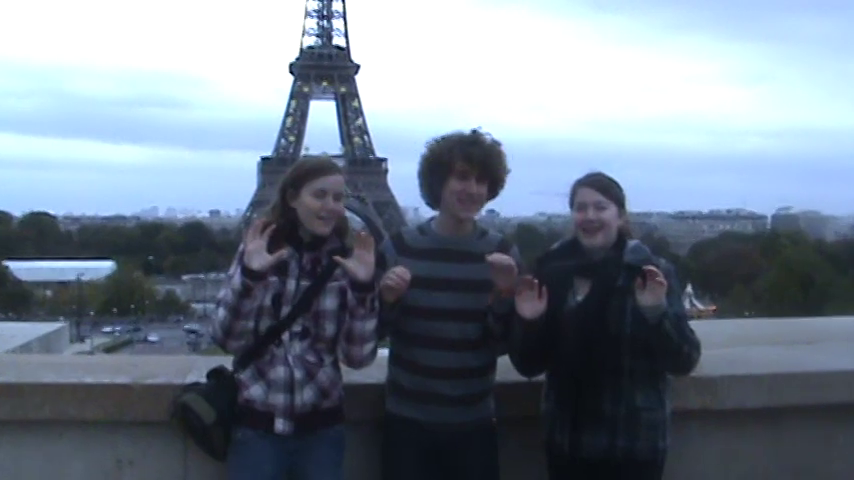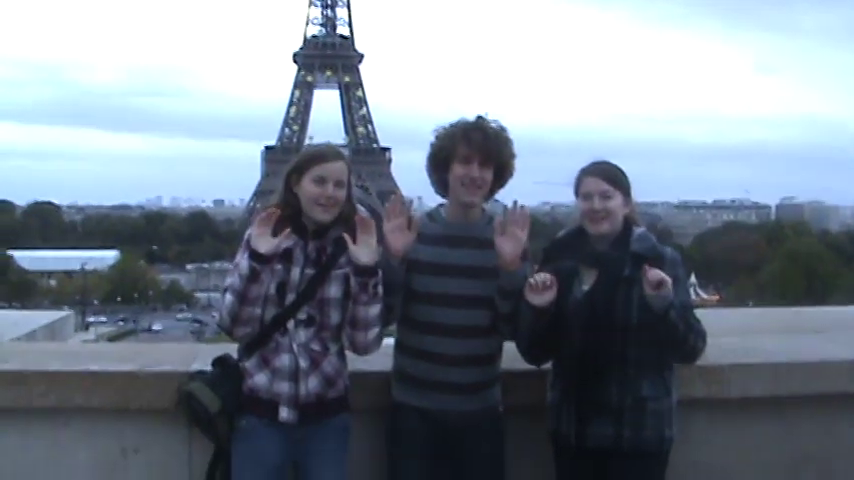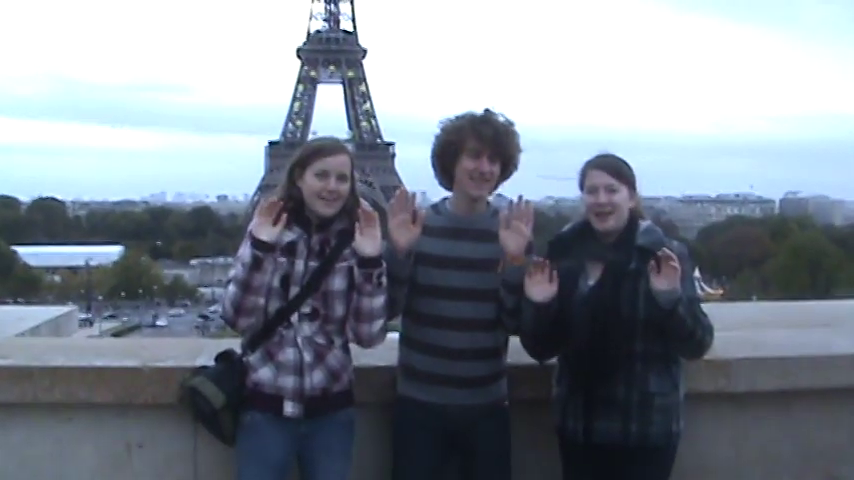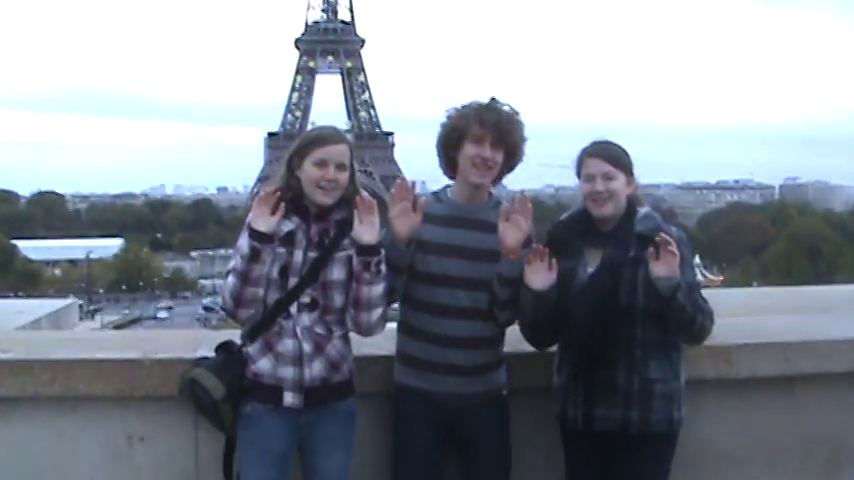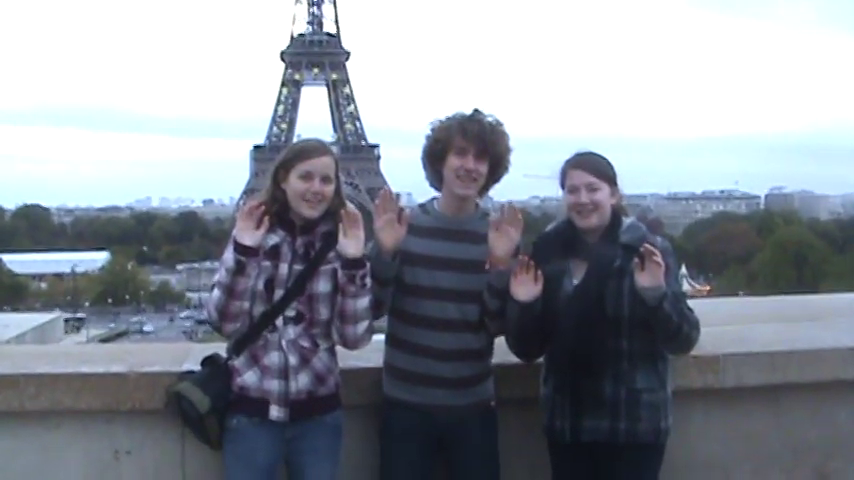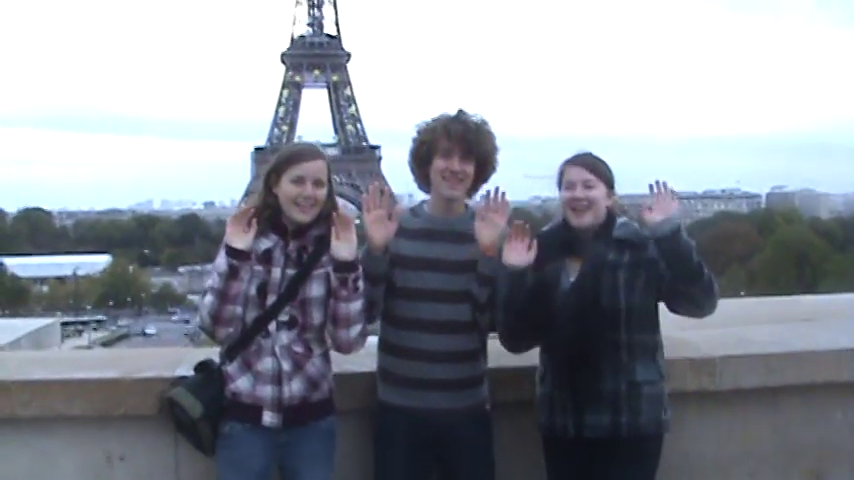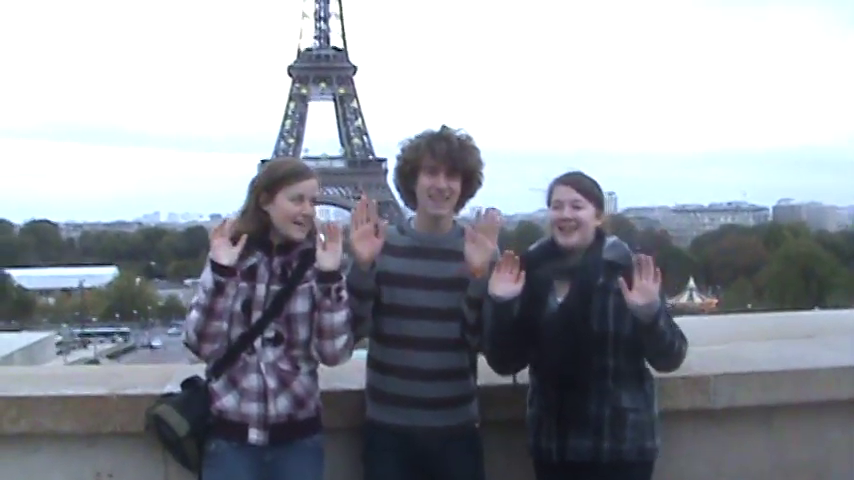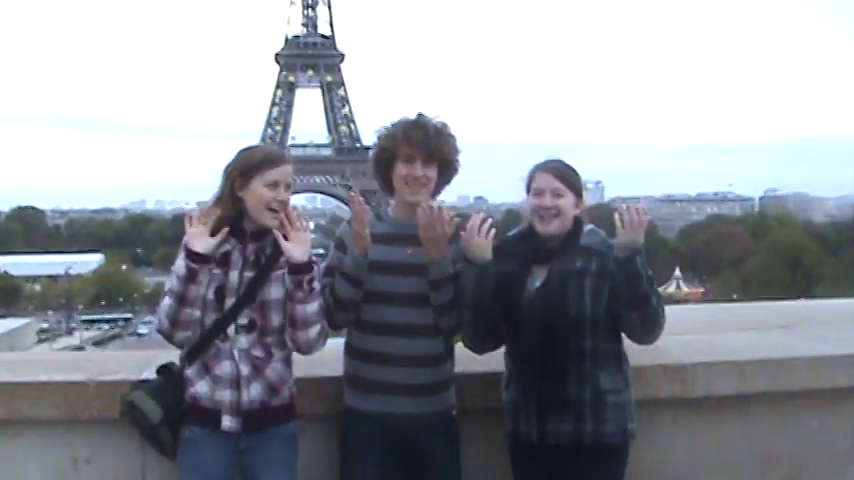
dt=0.5s
person 1, frame 1
left shoulder: (501, 252)
right shoulder: (400, 246)
left elbow: (501, 344)
right elbow: (375, 332)
left wrist: (505, 292)
right wrist: (386, 299)
left hip: (474, 421)
right hip: (408, 418)
person 1, frame 2
left shoulder: (507, 239)
right shoulder: (412, 233)
left elbow: (510, 327)
left wrist: (511, 265)
right wrist: (394, 258)
left hip: (480, 408)
right hip: (414, 405)
person 1, frame 3
left shoulder: (511, 232)
right shoulder: (418, 225)
left elbow: (514, 322)
right elbow: (389, 308)
left wrist: (515, 259)
right wrist: (399, 252)
left hip: (486, 403)
right hip: (420, 400)
person 1, frame 4
left shoulder: (512, 223)
right shoulder: (418, 213)
left elbow: (507, 315)
left wrist: (513, 252)
right wrist: (399, 240)
left hip: (484, 392)
right hip: (418, 389)
person 1, frame 5
left shoulder: (499, 233)
right shoulder: (405, 225)
left elbow: (498, 325)
right elbow: (373, 308)
left wrist: (501, 263)
right wrist: (384, 252)
left hip: (473, 405)
right hip: (406, 401)
person 1, frame 6
left shoulder: (489, 232)
right shoulder: (395, 228)
left elbow: (491, 319)
right elbow: (367, 310)
left wrist: (489, 251)
right wrist: (375, 248)
left hip: (467, 408)
right hip: (400, 406)
person 1, frame 7
left shoulder: (478, 248)
right shoulder: (382, 244)
left elbow: (480, 338)
right elbow: (355, 327)
left wrist: (479, 274)
right wrist: (362, 264)
left hip: (456, 425)
right hip: (389, 424)
person 1, frame 8
left shoulder: (454, 237)
right shoulder: (357, 232)
left elbow: (453, 324)
right elbow: (335, 317)
left wrist: (438, 257)
right wrist: (358, 252)
left hip: (433, 412)
right hip: (365, 411)
person 2, frame 1
left shoulder: (346, 262)
right shoulder: (258, 250)
left elbow: (358, 356)
right elbow: (228, 340)
left wrist: (363, 287)
right wrist: (250, 274)
left hip: (321, 429)
right hip: (257, 426)
person 2, frame 2
left shoulder: (351, 249)
right shoulder: (263, 238)
left elbow: (363, 343)
right elbow: (235, 327)
left wrist: (367, 271)
right wrist: (256, 259)
left hip: (326, 418)
right hip: (261, 414)
person 2, frame 3
left shoulder: (355, 240)
right shoulder: (268, 230)
left elbow: (368, 335)
right elbow: (238, 319)
left wrist: (370, 262)
right wrist: (259, 249)
left hip: (331, 412)
right hip: (266, 408)
person 2, frame 4
left shoulder: (354, 229)
right shoulder: (268, 220)
left elbow: (368, 324)
right elbow: (239, 311)
left wrist: (369, 250)
right wrist: (257, 238)
left hip: (331, 402)
right hip: (266, 398)
person 2, frame 5
left shoulder: (340, 244)
right shoulder: (253, 234)
left elbow: (354, 336)
right elbow: (225, 323)
left wrist: (354, 262)
right wrist: (242, 252)
left hip: (318, 414)
right hip: (252, 413)
person 2, frame 6
left shoulder: (332, 247)
right shoulder: (246, 240)
left elbow: (347, 339)
right elbow: (218, 328)
left wrist: (346, 265)
right wrist: (234, 257)
left hip: (311, 420)
right hip: (245, 418)
person 2, frame 7
left shoulder: (315, 262)
right shoulder: (230, 254)
left elbow: (334, 352)
right elbow: (204, 345)
left wrist: (329, 277)
right wrist: (220, 272)
left hip: (298, 436)
right hip: (232, 435)
person 2, frame 8
left shoulder: (291, 248)
right shoulder: (202, 241)
left elbow: (309, 342)
right elbow: (174, 331)
left wrist: (301, 267)
right wrist: (195, 258)
left hip: (273, 423)
right hip: (206, 421)
person 3, frame 1
left shoulder: (651, 272)
right shoulder: (554, 271)
left elbow: (684, 361)
right elbow: (529, 365)
left wrist: (658, 313)
right wrist: (528, 323)
left hip: (634, 444)
right hip: (567, 442)
person 3, frame 2
left shoulder: (658, 260)
right shoulder: (560, 259)
left elbow: (690, 350)
right elbow: (535, 353)
left wrist: (664, 303)
right wrist: (536, 310)
left hip: (640, 433)
right hip: (573, 429)
person 3, frame 3
left shoulder: (664, 255)
right shoulder: (565, 253)
left elbow: (697, 344)
right elbow: (541, 349)
left wrist: (671, 298)
right wrist: (538, 306)
left hip: (646, 428)
right hip: (579, 424)
person 3, frame 4
left shoulder: (662, 241)
right shoulder: (564, 242)
left elbow: (697, 330)
right elbow: (542, 338)
left wrist: (670, 284)
right wrist: (537, 294)
left hip: (647, 415)
right hip: (580, 412)
person 3, frame 5
left shoulder: (648, 251)
right shoulder: (549, 253)
left elbow: (683, 340)
right elbow: (528, 350)
left wrist: (656, 294)
right wrist: (523, 305)
left hip: (634, 425)
right hip: (567, 423)
person 3, frame 6
left shoulder: (640, 249)
right shoulder: (545, 251)
left elbow: (700, 301)
right elbow: (516, 338)
left wrist: (670, 234)
right wrist: (514, 276)
left hip: (629, 420)
right hip: (563, 421)
person 3, frame 7
left shoulder: (625, 272)
right shoulder: (531, 272)
left elbow: (668, 357)
right elbow: (505, 362)
left wrist: (648, 312)
right wrist: (501, 304)
left hip: (620, 443)
right hip: (553, 442)
person 3, frame 8
left shoulder: (605, 257)
right shoulder: (509, 257)
left elbow: (647, 329)
right elbow: (480, 340)
left wrist: (632, 255)
right wrist: (478, 267)
left hip: (597, 426)
right hip: (529, 427)
